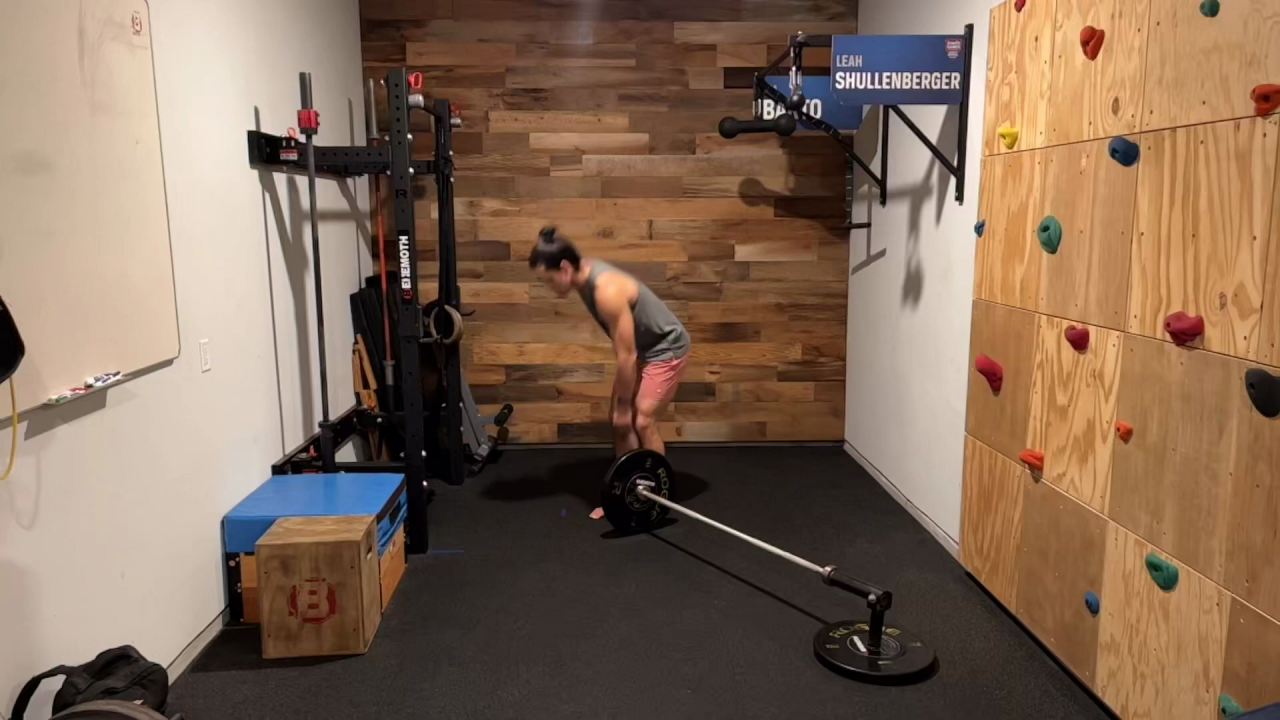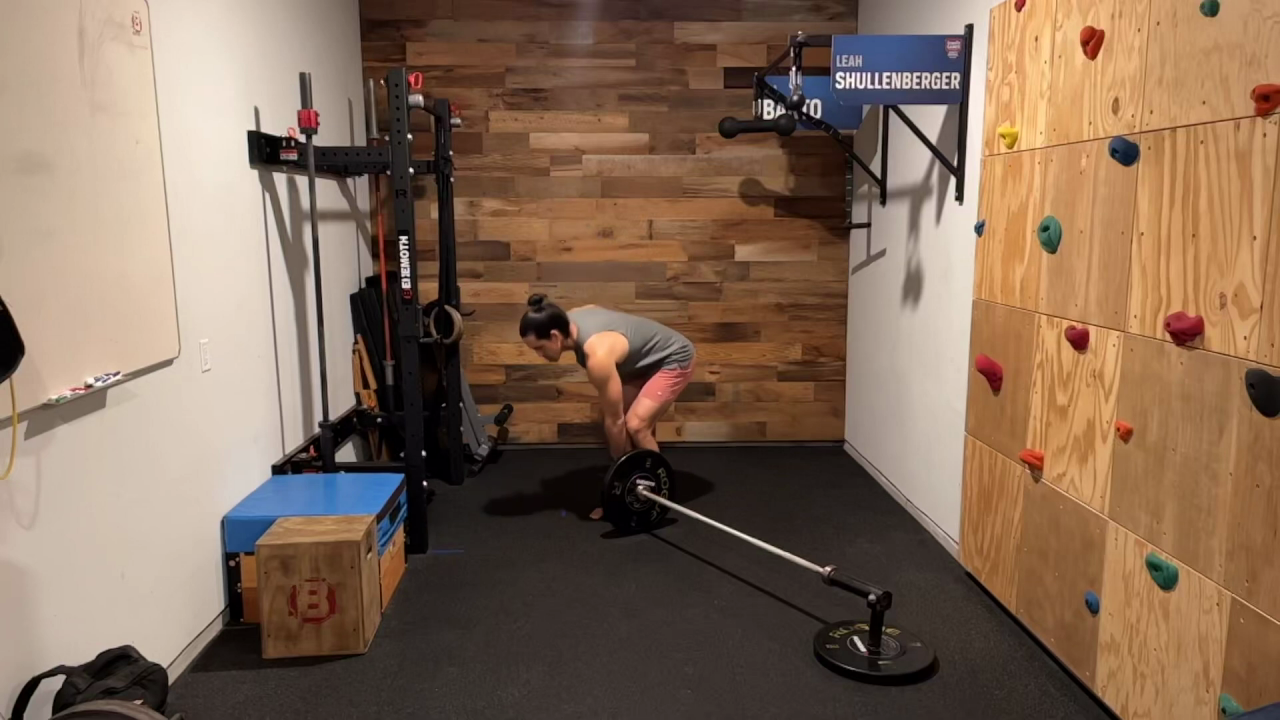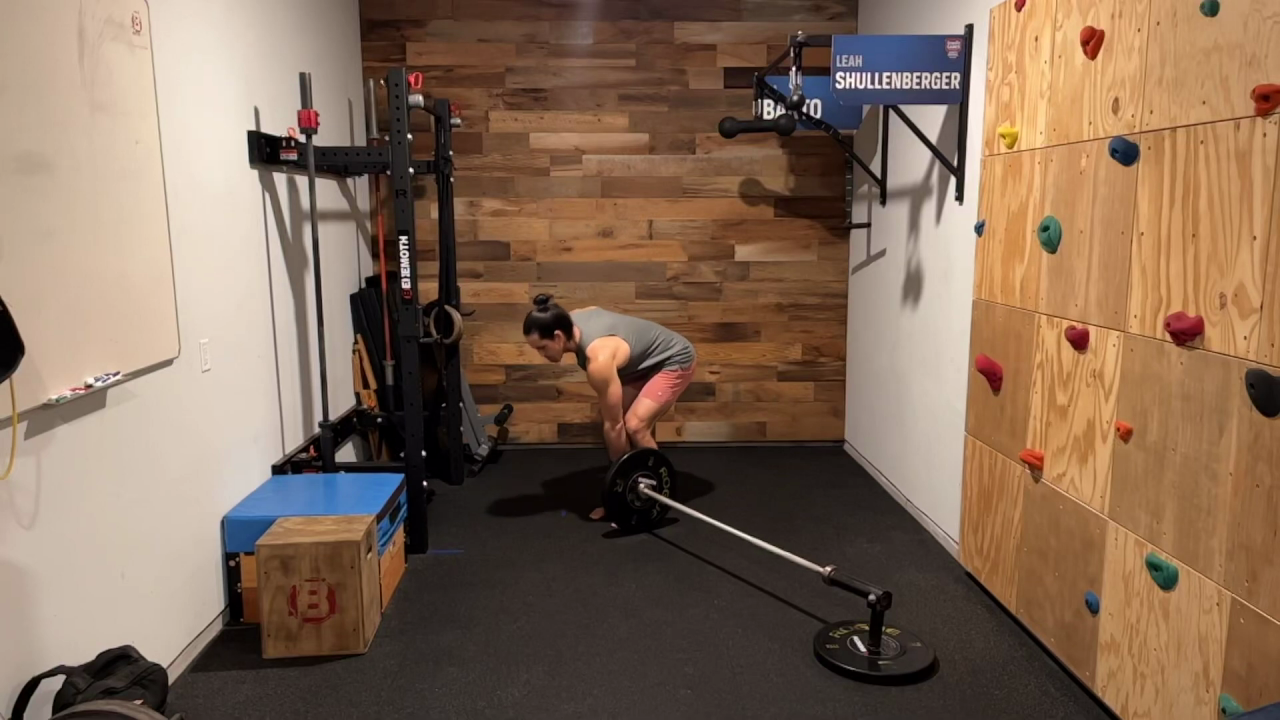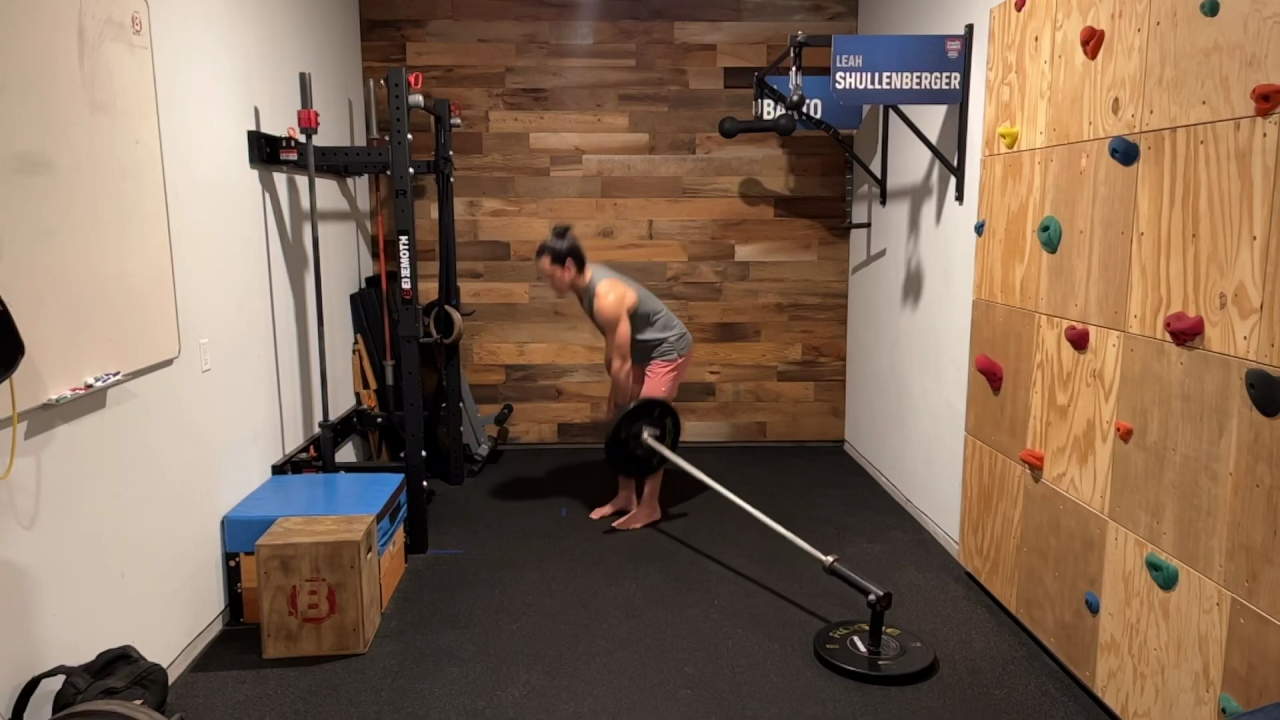
dt=0.4s
person 1, frame 1
left shoulder: (606, 290)
right shoulder: (585, 278)
left elbow: (627, 354)
left wrist: (623, 404)
left hip: (666, 347)
right hip: (641, 348)
left knee: (642, 421)
right knee: (621, 421)
person 1, frame 2
left shoulder: (597, 355)
right shoulder: (572, 319)
left elbow: (615, 418)
left hip: (674, 360)
right hip: (647, 359)
left knee: (636, 424)
right knee: (615, 421)
person 1, frame 3
left shoulder: (599, 359)
right shoulder: (573, 320)
left elbow: (613, 426)
left hip: (675, 361)
right hip: (647, 358)
left knee: (635, 424)
right knee: (615, 417)
person 1, frame 4
left shoulder: (606, 298)
right shoulder: (585, 278)
left elbow: (622, 364)
left wrist: (624, 410)
left hip: (668, 348)
right hip: (642, 347)
right knee: (617, 417)
left ankle: (650, 506)
right ankle: (626, 495)
